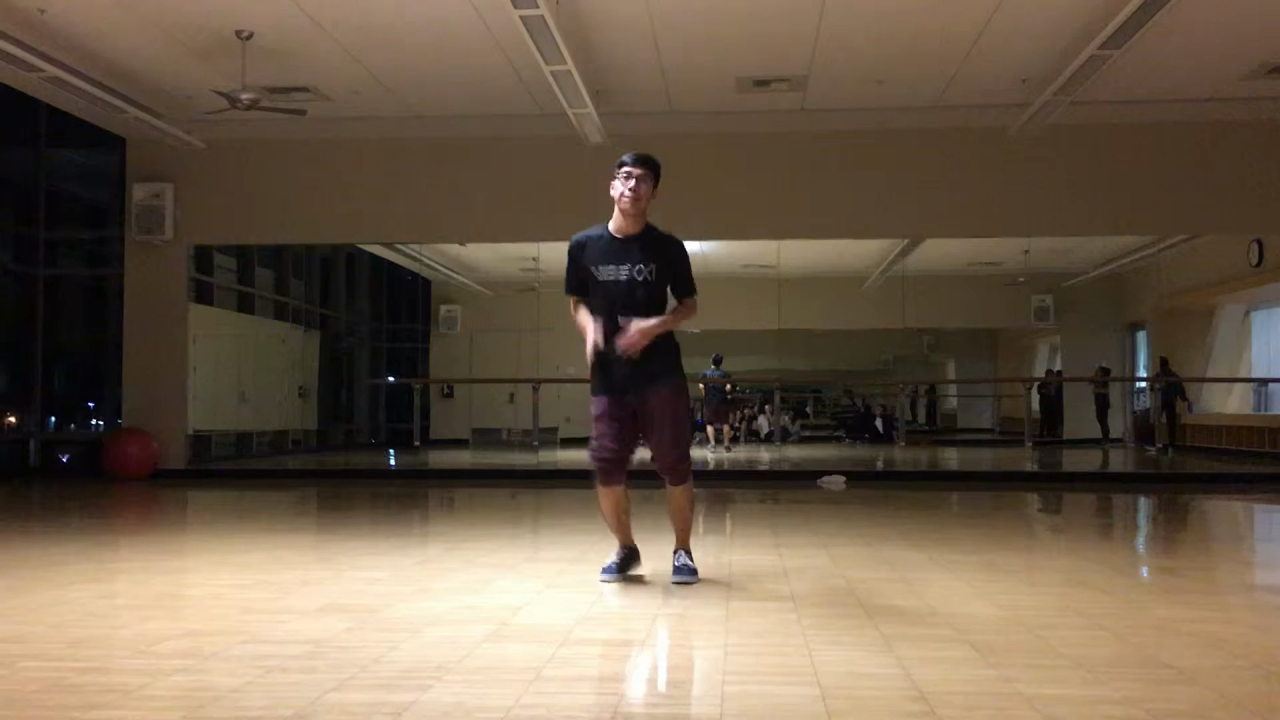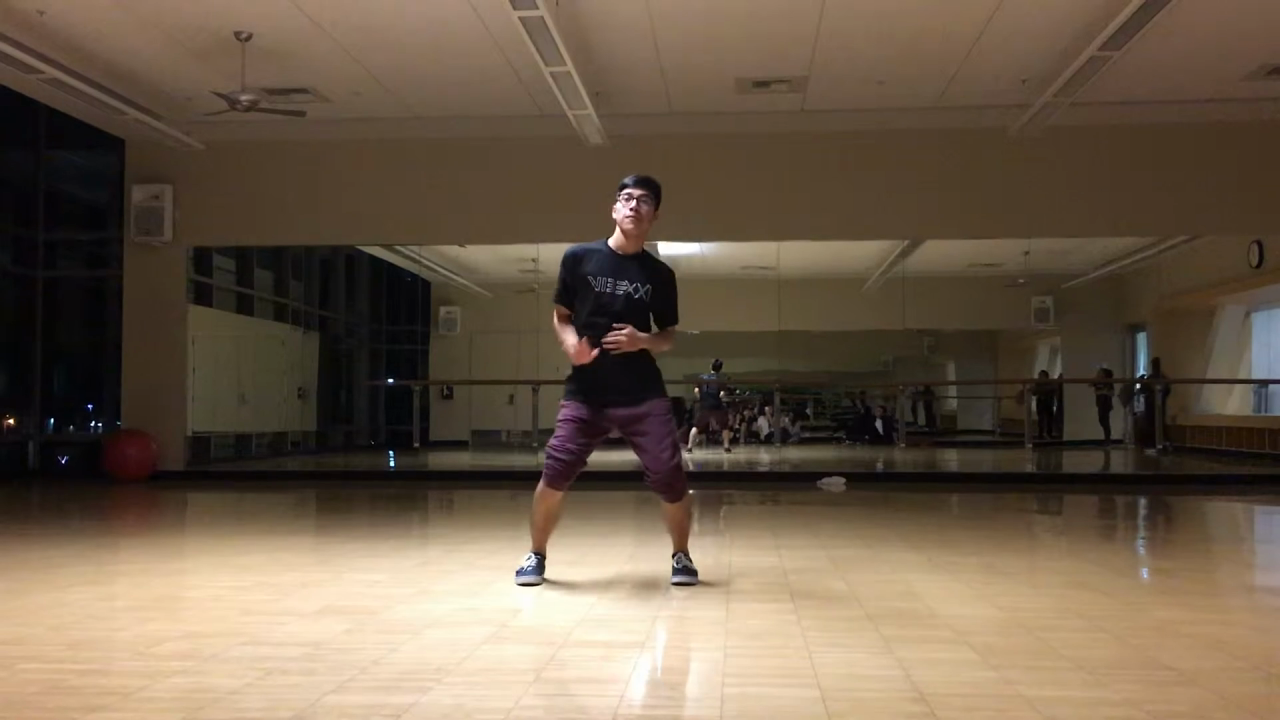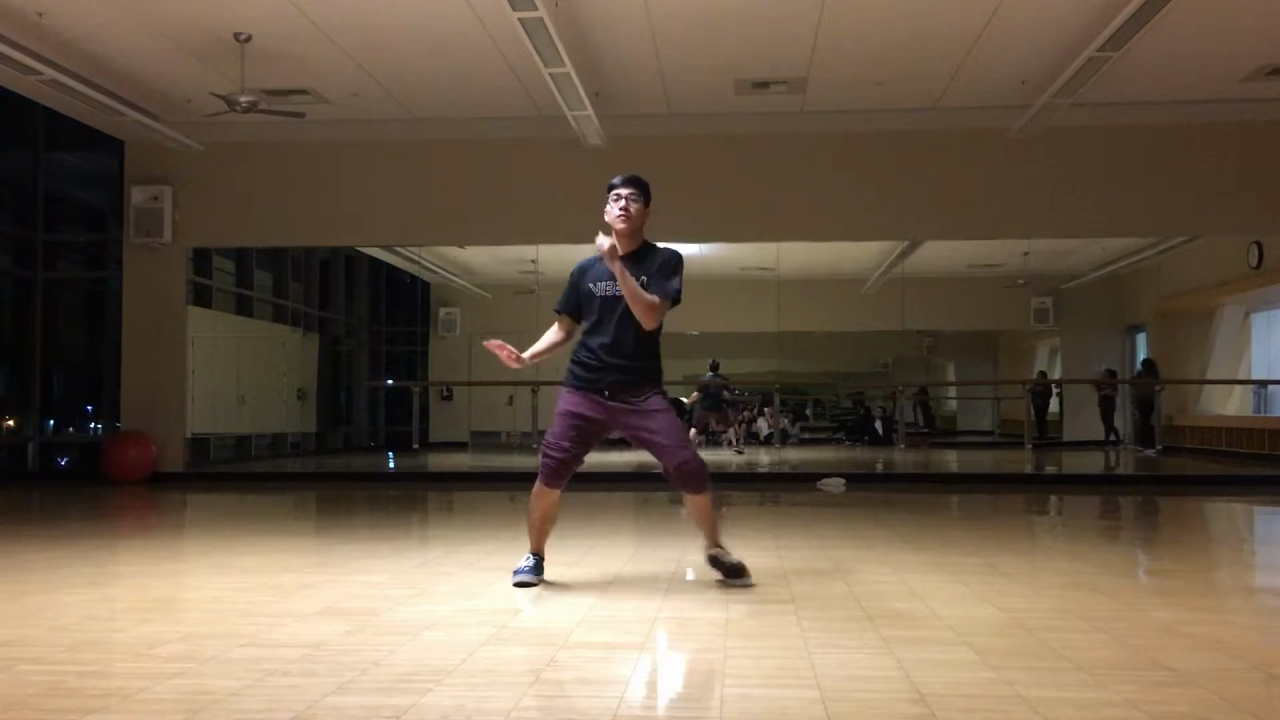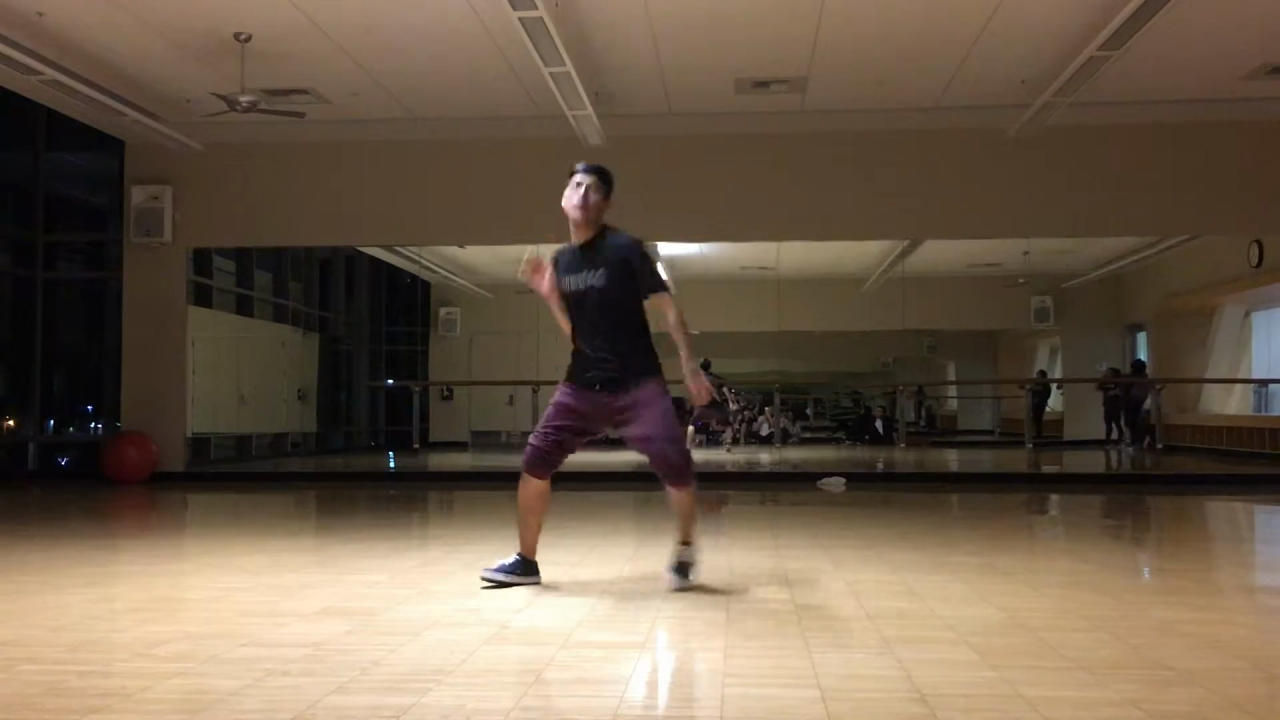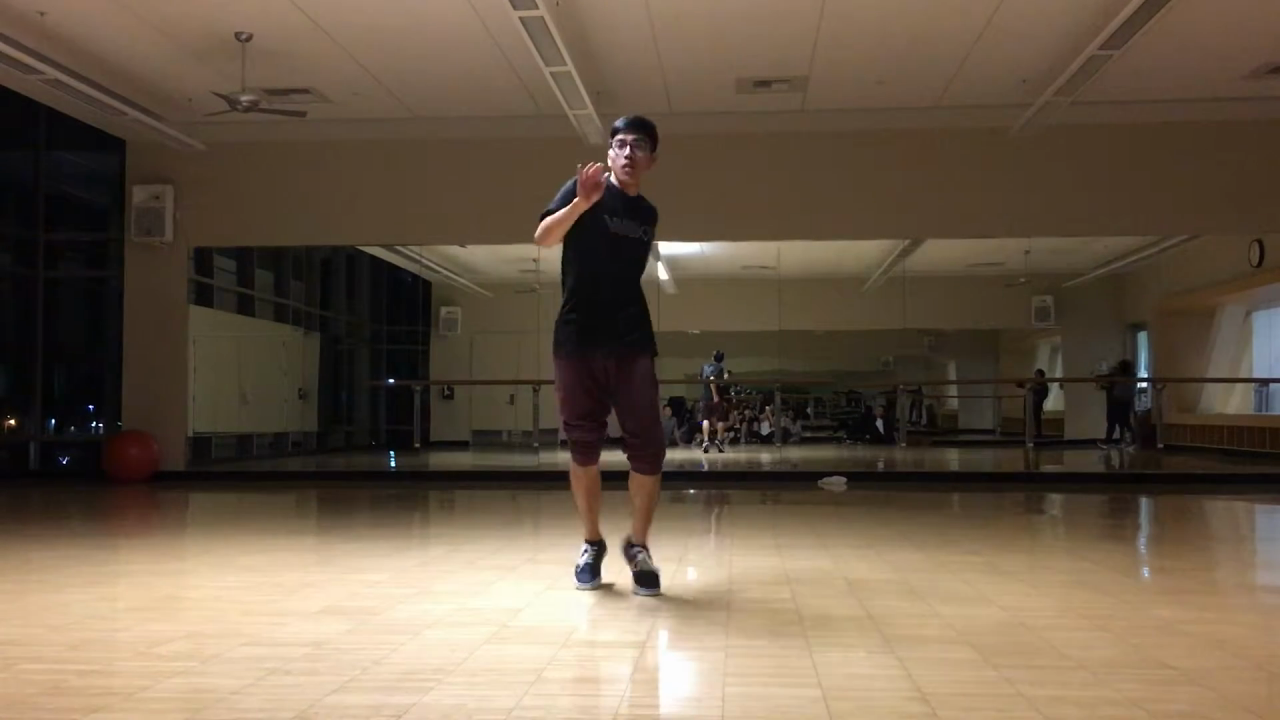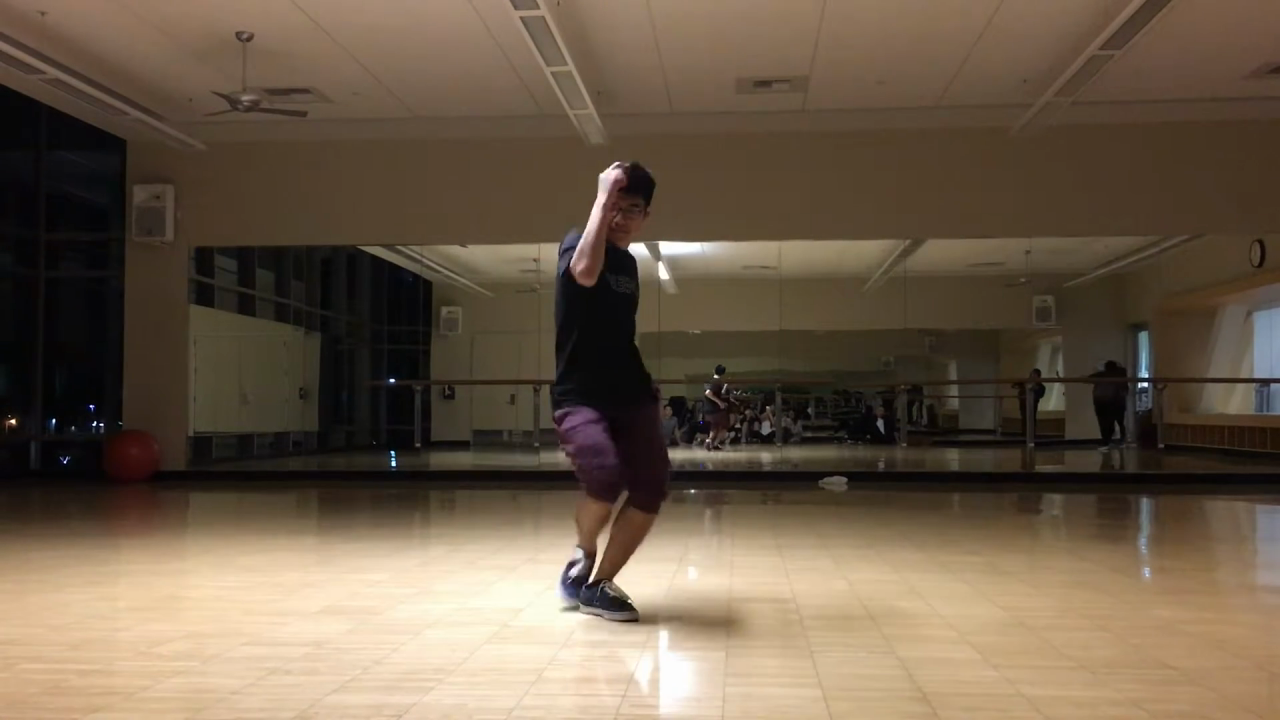
dt=0.4s
person 1, frame 1
left shoulder: (668, 248)
right shoulder: (584, 245)
left elbow: (689, 305)
right elbow: (576, 305)
left wrist: (655, 326)
right wrist: (590, 326)
left hip: (660, 374)
right hip: (609, 378)
left knee: (674, 464)
right knee: (607, 467)
left ankle: (682, 551)
right ankle: (626, 550)
person 1, frame 2
left shoulder: (660, 274)
right shoulder: (578, 258)
left elbow: (668, 336)
right elbow: (560, 317)
left wrist: (642, 340)
right wrist: (572, 347)
left hip: (643, 395)
right hip: (585, 392)
left knee: (669, 477)
right knee: (556, 471)
left ankle: (681, 554)
right ankle: (536, 554)
person 1, frame 3
left shoulder: (665, 261)
right shoulder: (585, 269)
left elbow: (651, 318)
right elbow: (564, 327)
left wrist: (618, 268)
right wrist: (526, 356)
left hip: (642, 392)
right hip: (586, 389)
left knee: (689, 468)
right knee: (552, 470)
left ankle: (716, 551)
right ankle: (534, 556)
person 1, frame 4
left shoulder: (624, 248)
right shoulder: (561, 260)
left elbow: (667, 306)
right elbow: (573, 328)
left wrist: (689, 366)
right wrist: (549, 293)
left hip: (636, 382)
right hip: (582, 384)
left knee: (673, 461)
right knee: (536, 462)
left ankle: (685, 549)
right ankle: (526, 561)
person 1, frame 5
left shoulder: (648, 214)
right shoulder: (584, 189)
right elbow: (543, 238)
right wrist: (582, 200)
left hip: (632, 345)
right hip: (577, 341)
left knee: (647, 446)
right knee: (584, 446)
left ankle: (638, 545)
right ankle: (592, 544)
person 1, frame 6
left shoulder: (629, 262)
right shoulder: (579, 244)
right elbow: (585, 272)
right wrist: (603, 195)
left hip: (633, 395)
right hip: (579, 396)
left knee: (651, 486)
right knee: (607, 475)
left ankle: (600, 583)
right ankle: (583, 550)
